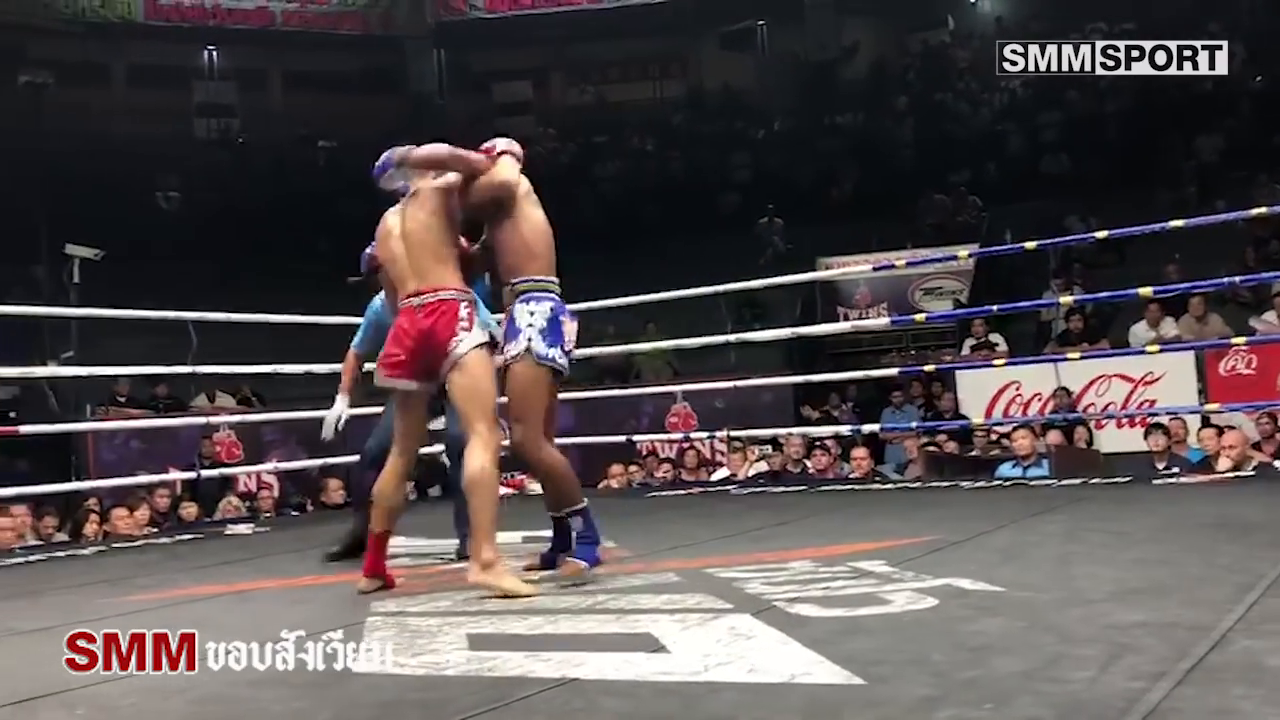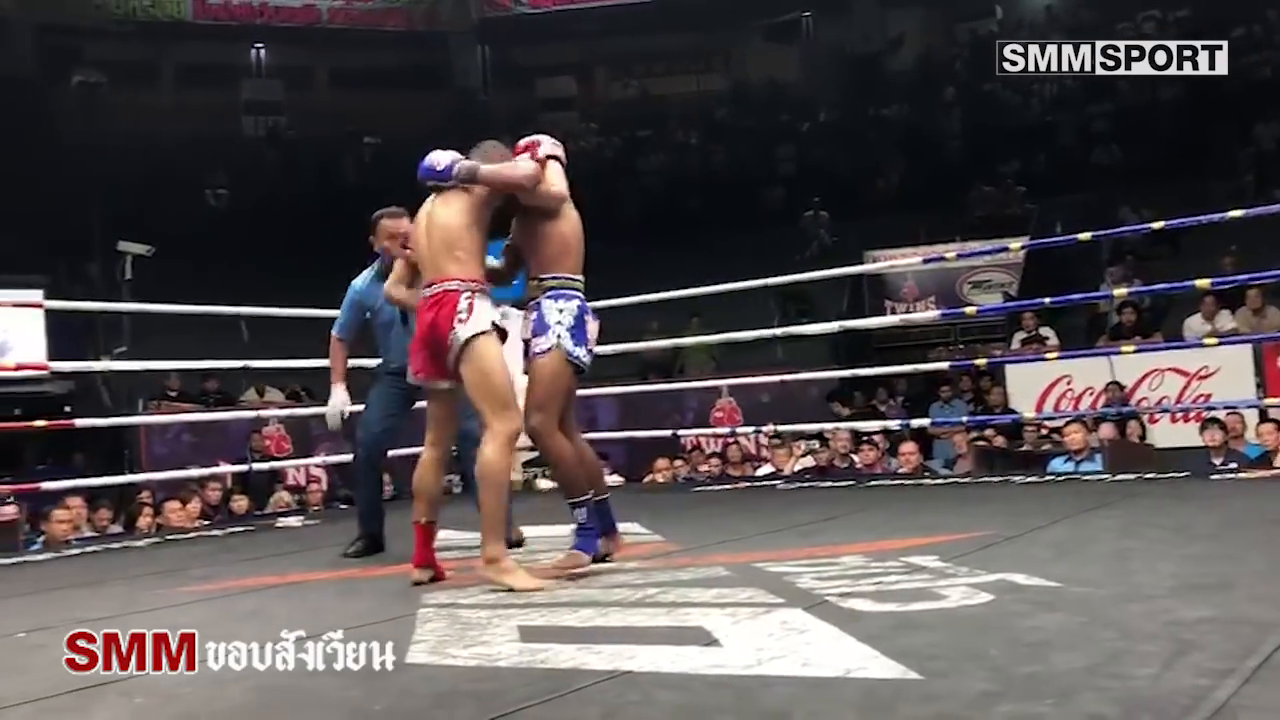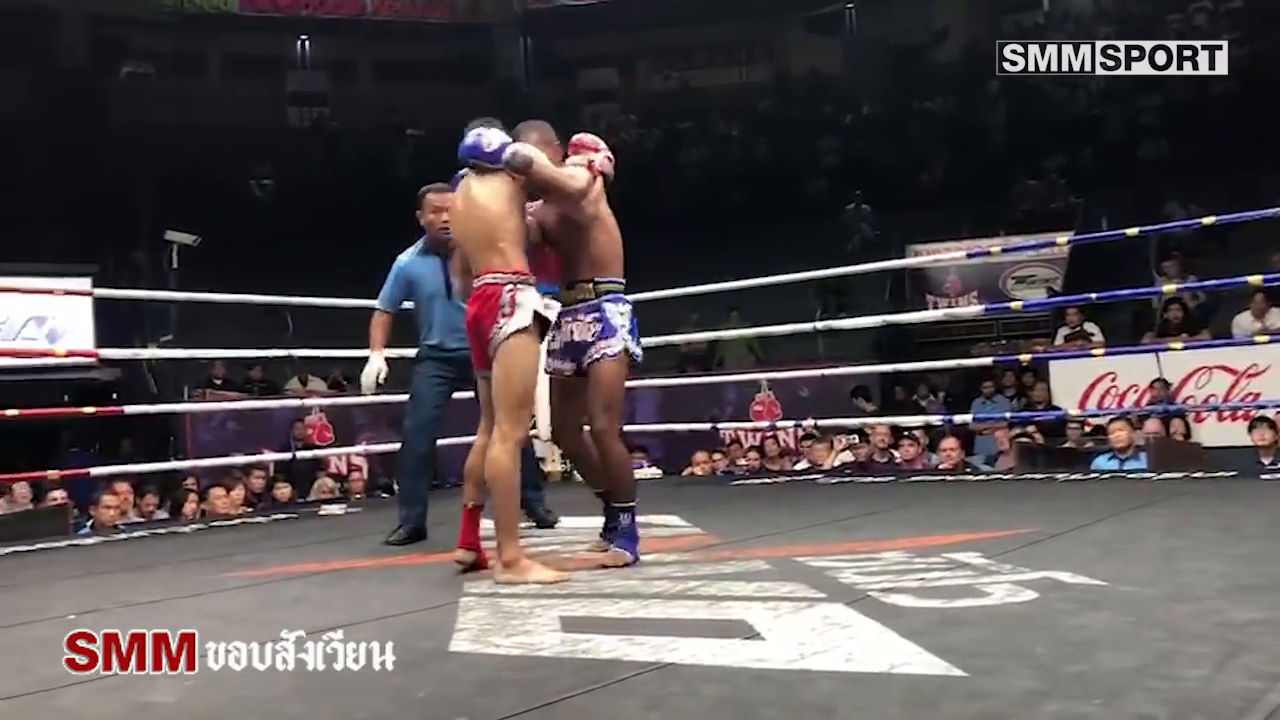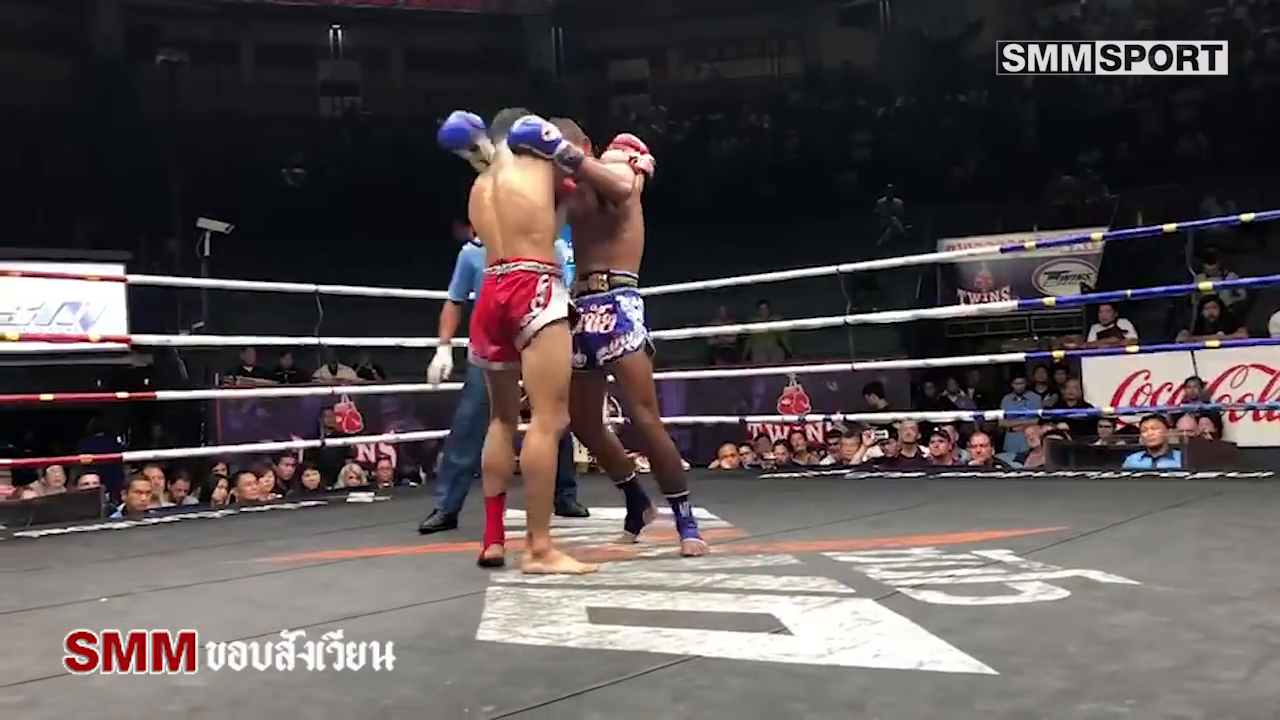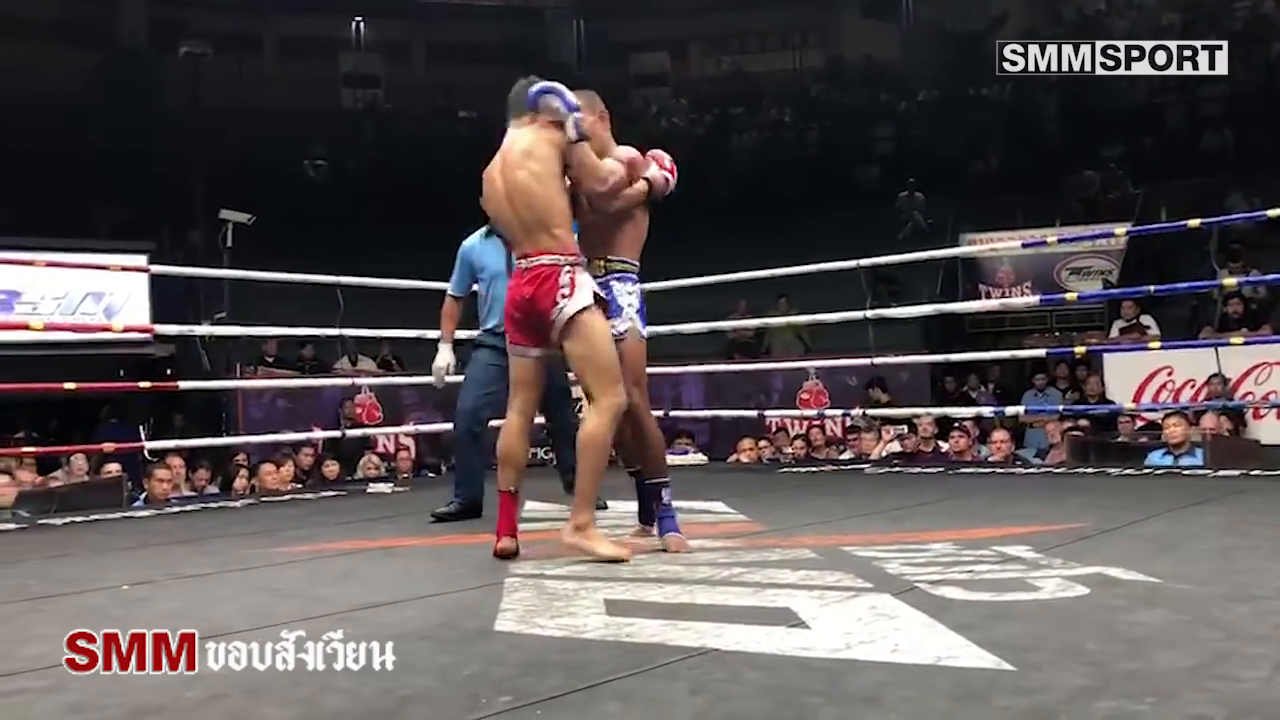
dt=0.3s
person 1, frame 1
left shoulder: (386, 223)
right shoulder: (440, 187)
right elbow: (454, 160)
right wrist: (474, 162)
left hip: (406, 326)
right hip: (450, 317)
left knee: (402, 451)
right knee: (483, 434)
left ankle: (373, 566)
right ankle: (486, 560)
person 1, frame 2
left shoulder: (426, 213)
right shoulder: (474, 187)
left elbow: (393, 289)
right elbow: (525, 176)
right wrist: (517, 164)
left hip: (430, 314)
right hip: (462, 307)
left knee: (437, 442)
right knee: (503, 424)
left ankle: (423, 559)
right ankle: (494, 554)
person 1, frame 3
left shoulder: (457, 199)
right shoulder: (504, 161)
left hip: (478, 303)
right hip: (508, 300)
left knee: (491, 427)
right knee: (512, 430)
left ankle: (469, 542)
right ankle: (511, 557)
person 1, frame 4
left shoulder: (478, 189)
right shoulder: (538, 155)
right wrist: (566, 156)
left hip: (491, 294)
right hip: (534, 289)
left knee: (502, 419)
right knee: (549, 420)
left ankle: (493, 538)
right ankle: (539, 547)
person 1, frame 5
left shoulder: (489, 173)
right shoulder: (548, 135)
right elbow: (599, 183)
left hip: (521, 285)
right hip: (561, 279)
left knee: (520, 410)
right knee: (609, 399)
left ankle: (506, 531)
right ankle: (581, 523)
person 2, frame 1
left shoulder: (505, 166)
right shoulder: (495, 221)
left hip: (535, 313)
right hip: (527, 317)
left knee: (525, 435)
right knee: (538, 437)
left ankle: (586, 536)
right ankle: (565, 542)
person 2, frame 2
left shoulder: (540, 165)
right shoulder: (522, 217)
right elbow: (504, 268)
left hip: (559, 308)
right hip: (547, 311)
left knee: (540, 424)
right knee: (564, 429)
left ankle: (588, 532)
right ankle: (605, 529)
person 2, frame 3
left shoulder: (581, 171)
right shoulder: (538, 209)
left elbow: (573, 195)
left wrist: (518, 158)
left hip: (605, 312)
right hip: (570, 317)
left knee: (603, 426)
right knee: (566, 431)
left ankle: (625, 533)
right ankle: (617, 513)
person 2, frame 4
left shoulder: (618, 163)
right shoulder: (569, 197)
left elbow: (620, 189)
left hip: (618, 305)
right hip: (581, 309)
left knee: (645, 420)
right knee: (585, 425)
left ankle: (686, 520)
right ankle: (637, 503)
person 2, frame 5
left shoulder: (629, 159)
left elbow: (607, 200)
left wrist: (589, 147)
left hip: (619, 288)
left knee: (634, 403)
left ankle: (667, 512)
right ankle: (649, 499)
person 3, frame 1
right shoulder: (381, 306)
left elbow: (489, 335)
right elbow: (356, 354)
right wrist: (342, 397)
left knee: (457, 439)
right knee: (373, 452)
left ankle: (470, 535)
right ankle: (361, 532)
person 3, frame 2
right shoulder: (362, 287)
right elbow: (340, 338)
right wrist: (338, 388)
right hip: (395, 375)
left knee: (471, 434)
right knee: (367, 446)
left ankle: (504, 522)
right ankle: (370, 534)
person 3, frame 3
right shoulder: (409, 262)
right elbow: (384, 310)
right wrist: (376, 354)
right hip: (436, 358)
right knee: (416, 435)
left ankle: (533, 503)
right ankle: (411, 521)
person 3, frame 4
right shoulder: (472, 252)
right elbow: (455, 301)
right wrist: (444, 347)
right knee: (467, 422)
left ankle: (564, 497)
right ankle: (445, 508)
person 3, frame 5
right shoulder: (473, 247)
right elbow: (456, 296)
right wrist: (445, 345)
right hip: (492, 343)
left knee: (563, 419)
right knee: (468, 415)
right ankle: (466, 498)
